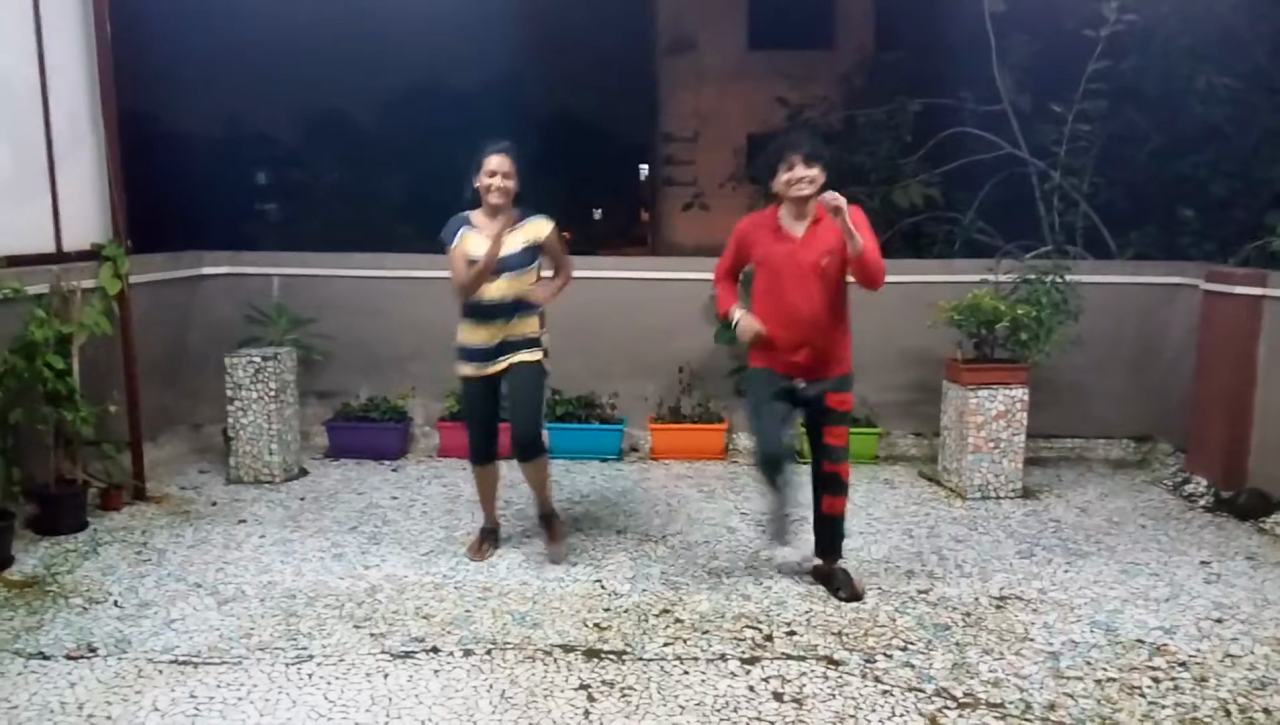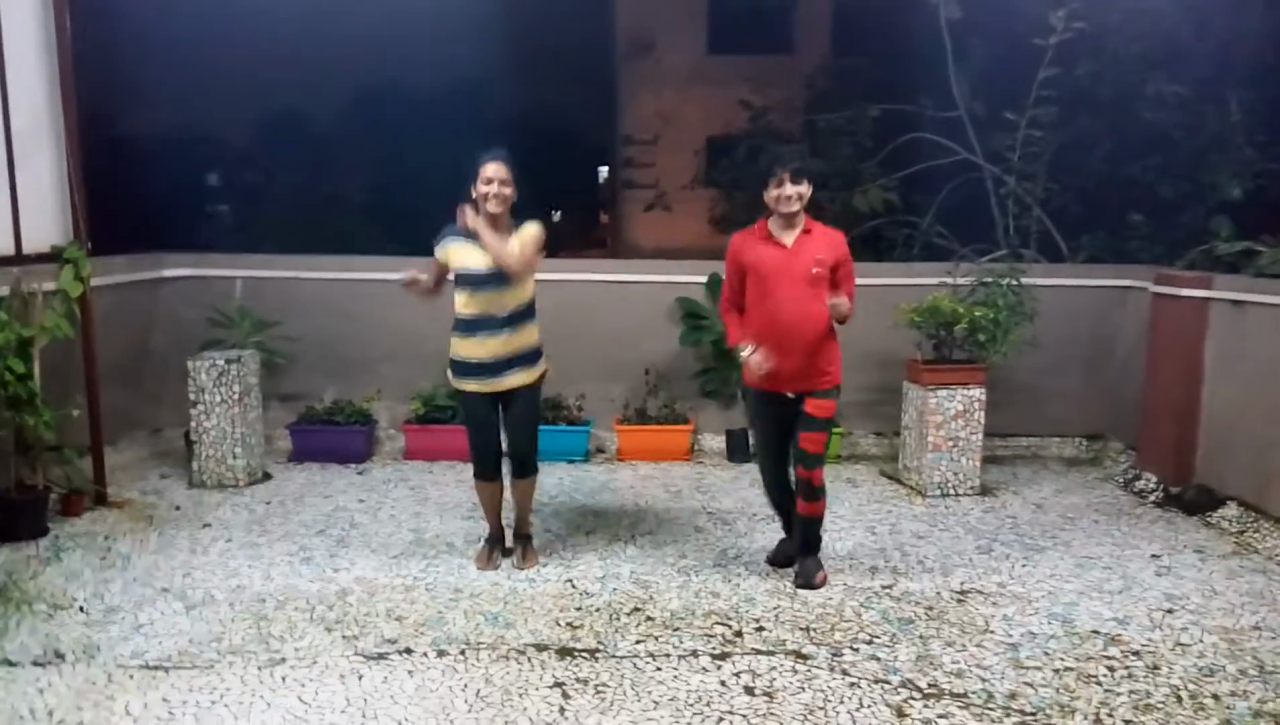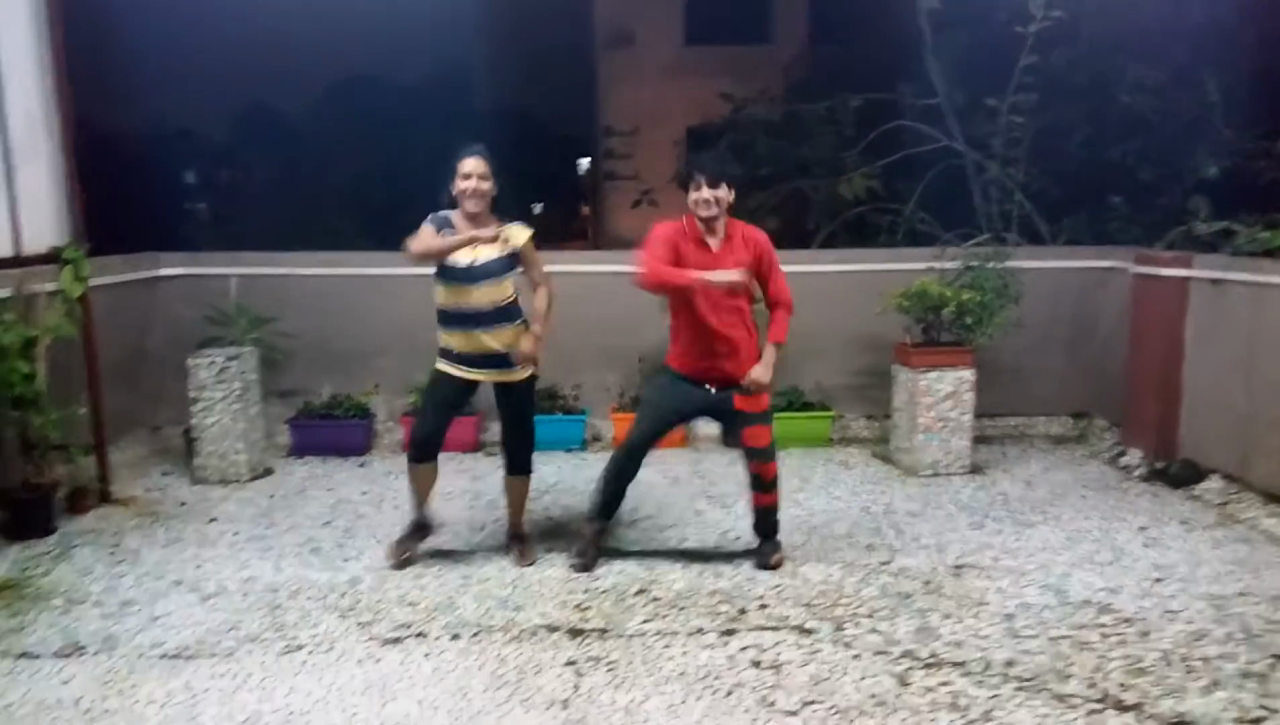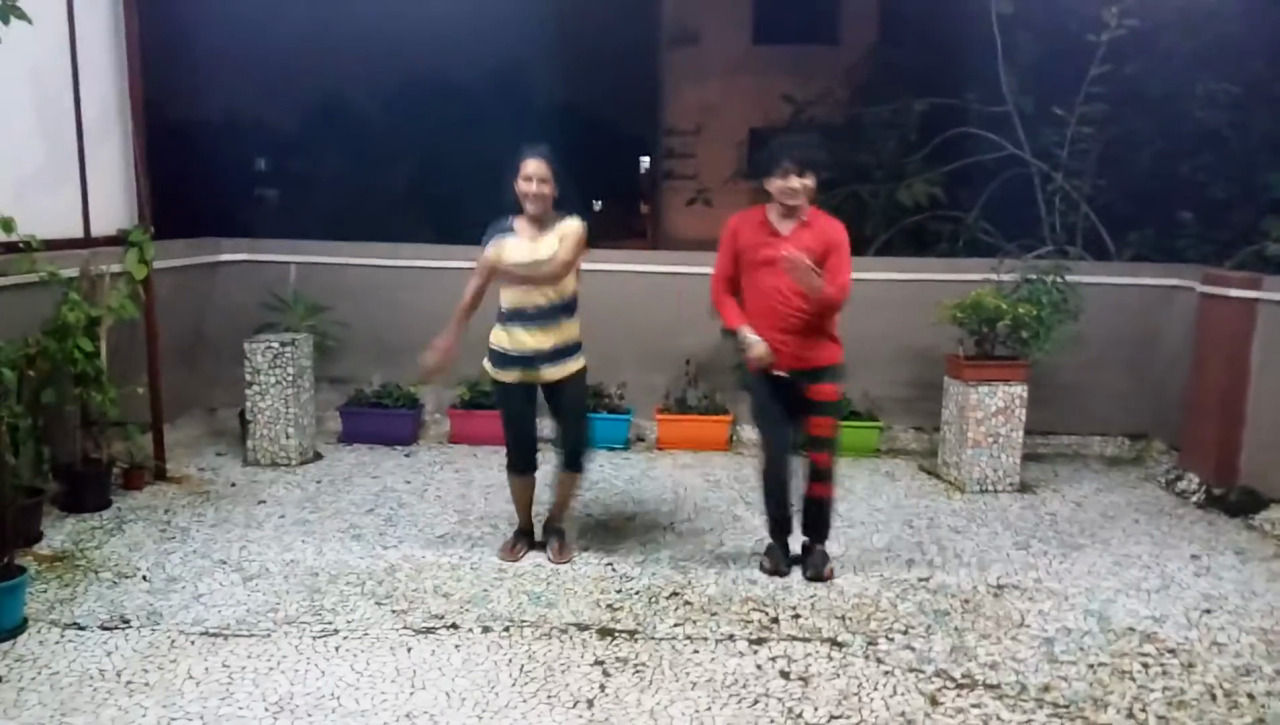
dt=0.7s
person 1, frame 1
left shoulder: (847, 218)
right shoulder: (751, 229)
left elbow: (873, 277)
right elbow: (724, 275)
left wrist: (846, 226)
right wrist: (736, 313)
left hip: (829, 370)
right hip: (771, 368)
left knee: (833, 467)
right knee: (771, 449)
left ankle: (829, 561)
right ankle: (779, 498)
person 1, frame 2
left shoulder: (832, 241)
right shoulder: (744, 244)
left elbow: (845, 295)
right elbow: (730, 305)
left wrist: (843, 305)
right wrist: (744, 350)
left hip: (818, 380)
right hip: (765, 382)
left knee: (809, 473)
right knee: (774, 470)
left ankle: (808, 552)
right ankle: (791, 532)
person 1, frame 3
left shoulder: (754, 240)
right shoulder: (669, 233)
left elbow: (781, 304)
right elbow: (649, 275)
left wrist: (768, 359)
right wrist: (708, 278)
left hip: (739, 377)
right hip: (682, 374)
left knee: (762, 463)
right knee: (632, 448)
left ankle: (767, 538)
right ankle: (597, 525)
person 1, frame 4
left shoulder: (830, 230)
right shoulder: (742, 226)
left elbow: (837, 295)
right elbow: (722, 288)
left wrist: (813, 280)
right wrist: (745, 333)
left hip: (818, 363)
right hip: (767, 366)
left knee: (822, 455)
right knee: (776, 455)
left ankle: (815, 543)
right ankle: (778, 541)
person 2, frame 1
left shoulder: (537, 226)
right shoulder: (460, 227)
left elbow: (565, 269)
right elbow: (462, 286)
left wrist: (546, 290)
right wrist: (495, 244)
left hip: (523, 347)
right hip: (476, 351)
left knee: (526, 435)
right knee: (481, 443)
left ankle: (547, 511)
right ankle: (490, 526)
person 2, frame 2
left shoulder: (530, 231)
right shoulder: (452, 237)
left elbow: (524, 272)
right elbow: (433, 284)
left wrist: (479, 229)
right wrist: (420, 282)
left hip: (522, 361)
right hip: (472, 365)
left knee: (524, 453)
right knee: (485, 455)
left ankle: (522, 531)
right ankle: (495, 534)
person 2, frame 3
left shoulder: (514, 232)
right shoulder: (440, 224)
left elbow: (541, 285)
right elbow: (415, 250)
left wrist: (534, 334)
right wrist: (470, 237)
left hip: (508, 358)
right hip: (456, 358)
left knee: (519, 448)
right knee: (422, 439)
left ankle: (516, 532)
right ankle: (419, 522)
person 2, frame 4
left shoulder: (571, 228)
right shoulder: (500, 234)
left elbow: (554, 265)
right elbow: (474, 293)
left wrist: (508, 266)
right wrist: (445, 342)
left hip: (563, 358)
right hip: (512, 359)
left knee: (575, 447)
right knee: (521, 451)
left ankle: (555, 525)
right ankle: (523, 528)
